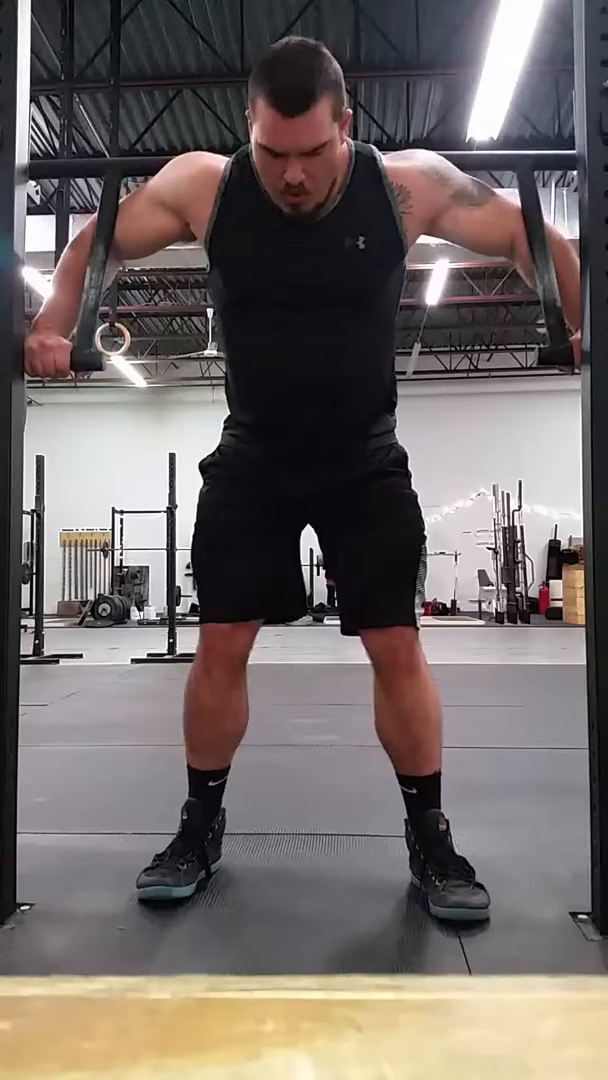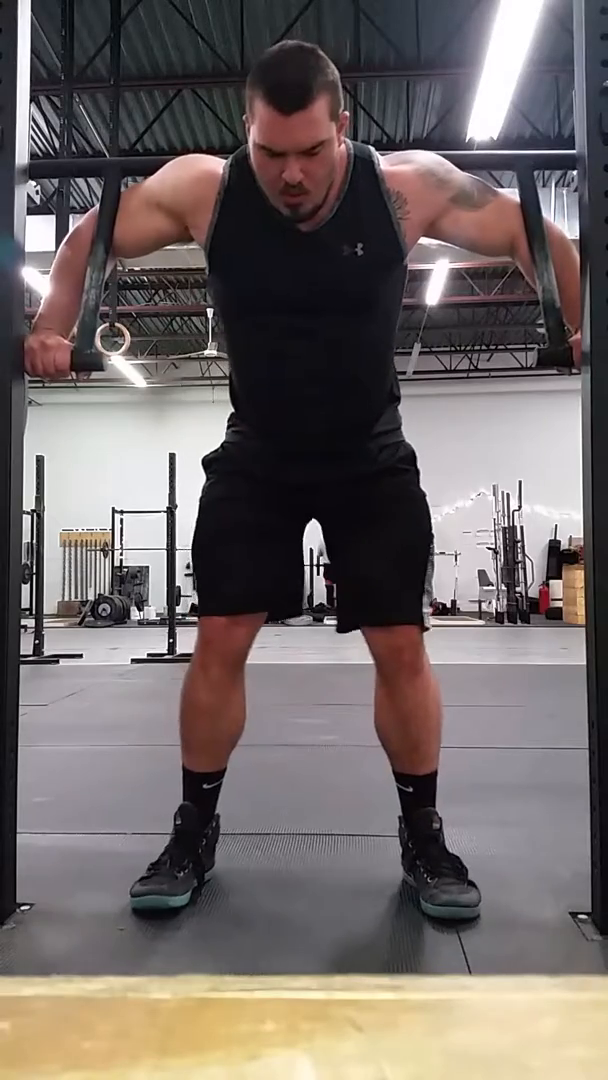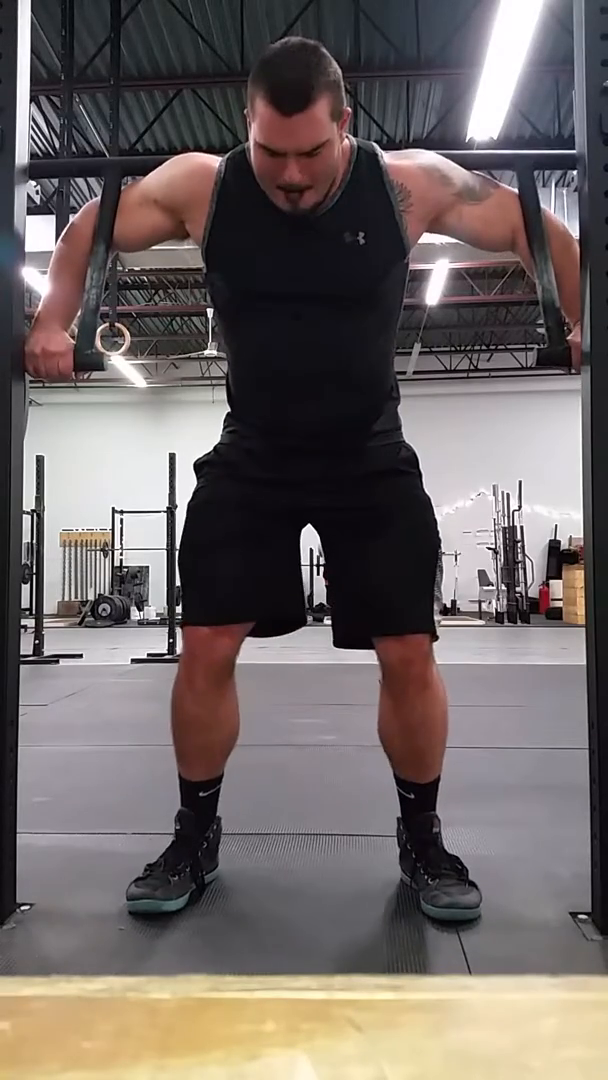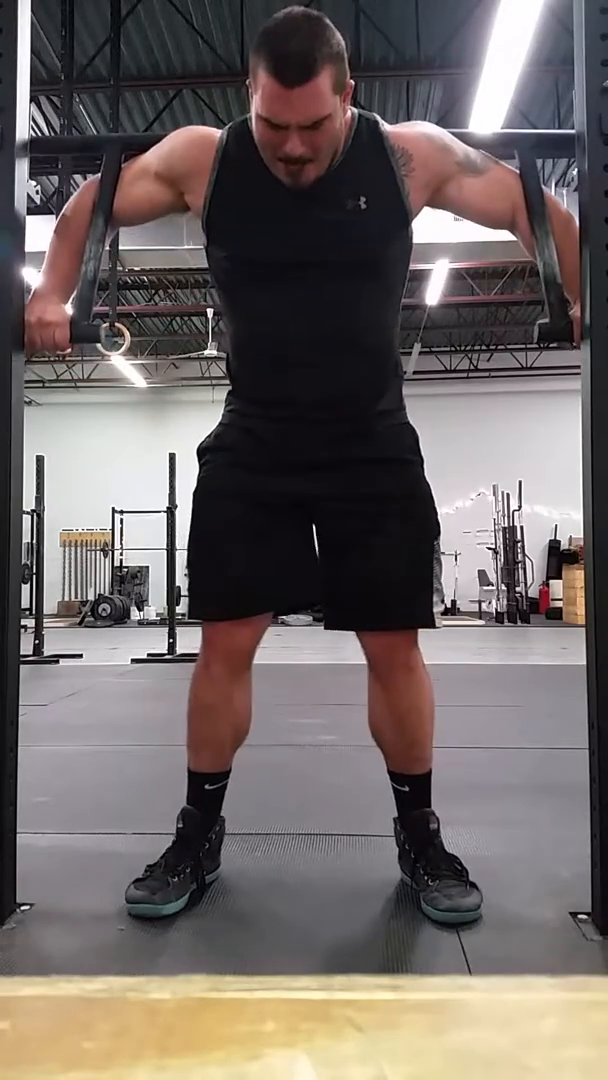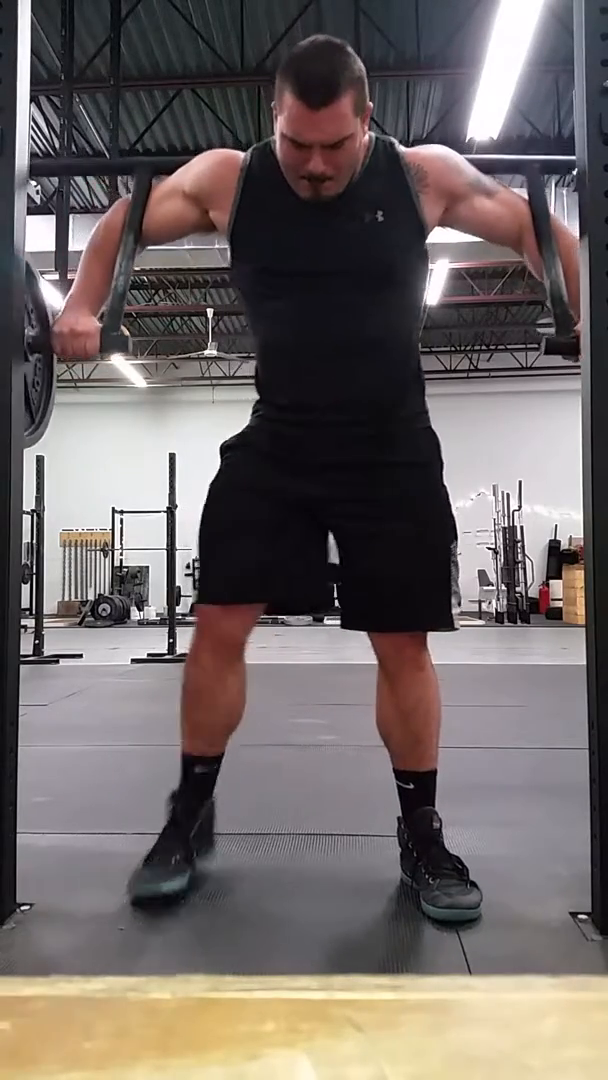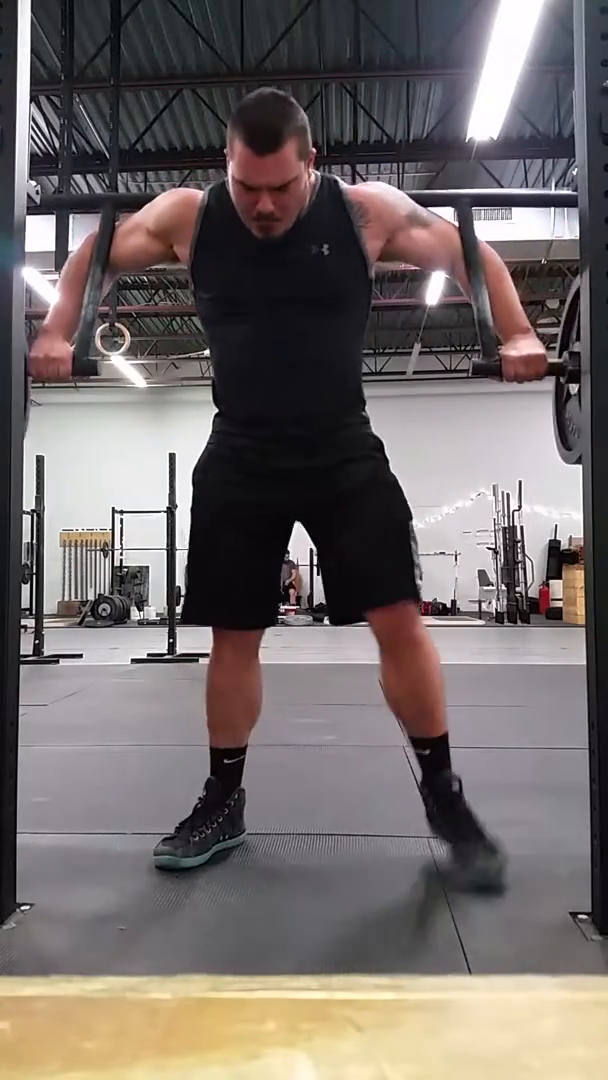
dt=0.7s
person 1, frame 1
left shoulder: (409, 184)
right shoulder: (202, 184)
left elbow: (529, 239)
right elbow: (96, 240)
left wrist: (580, 332)
right wrist: (52, 328)
left hip: (366, 463)
right hip: (250, 460)
left knee: (397, 648)
right knee: (221, 647)
left ankle: (430, 837)
right ankle: (201, 824)
person 1, frame 2
left shoulder: (408, 186)
right shoulder: (201, 189)
left elbow: (532, 237)
right elbow: (93, 237)
left wrist: (578, 329)
right wrist: (53, 328)
left hip: (372, 461)
right hip: (255, 458)
left knee: (400, 647)
right knee: (220, 639)
left ankle: (423, 835)
right ankle: (194, 833)
person 1, frame 3
left shoulder: (410, 183)
right shoulder: (199, 186)
left elbow: (537, 233)
right elbow: (87, 232)
left wrist: (581, 325)
right wrist: (53, 322)
left hip: (371, 465)
right hip: (249, 462)
left knee: (409, 655)
right knee: (204, 649)
left ankle: (422, 838)
right ankle: (195, 836)
person 1, frame 4
left shoulder: (411, 155)
right shoulder: (200, 159)
left elbow: (532, 210)
right elbow: (90, 204)
left wrist: (578, 303)
right wrist: (52, 296)
left hip: (374, 448)
right hip: (251, 446)
left knee: (394, 647)
right knee: (226, 644)
left ankle: (419, 836)
right ankle: (199, 835)
person 1, frame 5
left shoulder: (425, 175)
right shoulder: (227, 179)
left elbow: (535, 227)
right elbow: (123, 223)
left wrist: (584, 313)
right wrist: (82, 309)
left hip: (391, 453)
right hip: (272, 448)
left knee: (403, 645)
right knee: (217, 626)
left ankle: (421, 835)
right ankle: (190, 812)
person 1, frame 6
left shoulder: (368, 211)
right shoulder: (186, 215)
left elbow: (468, 254)
right elbow: (94, 256)
left wrist: (516, 334)
right wrist: (58, 334)
left hip: (346, 456)
right hip: (239, 460)
left knee: (398, 618)
right knee: (232, 636)
left ankle: (443, 794)
right ankle: (223, 800)
